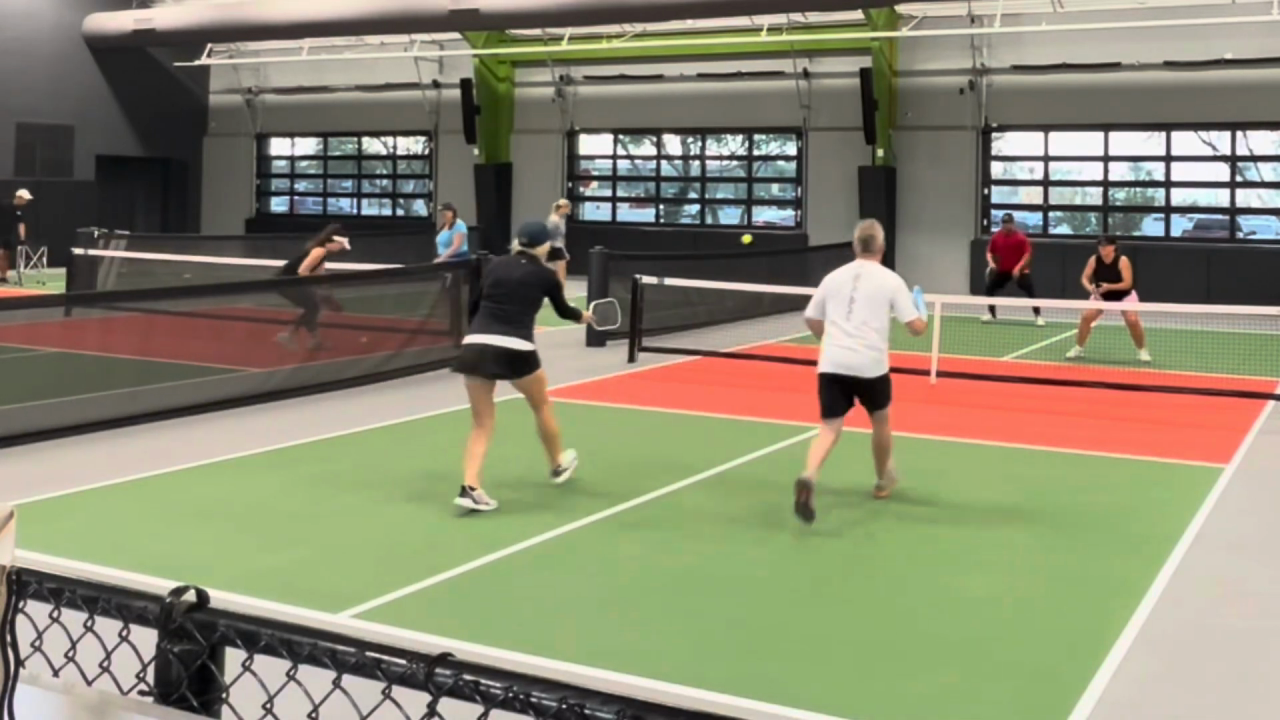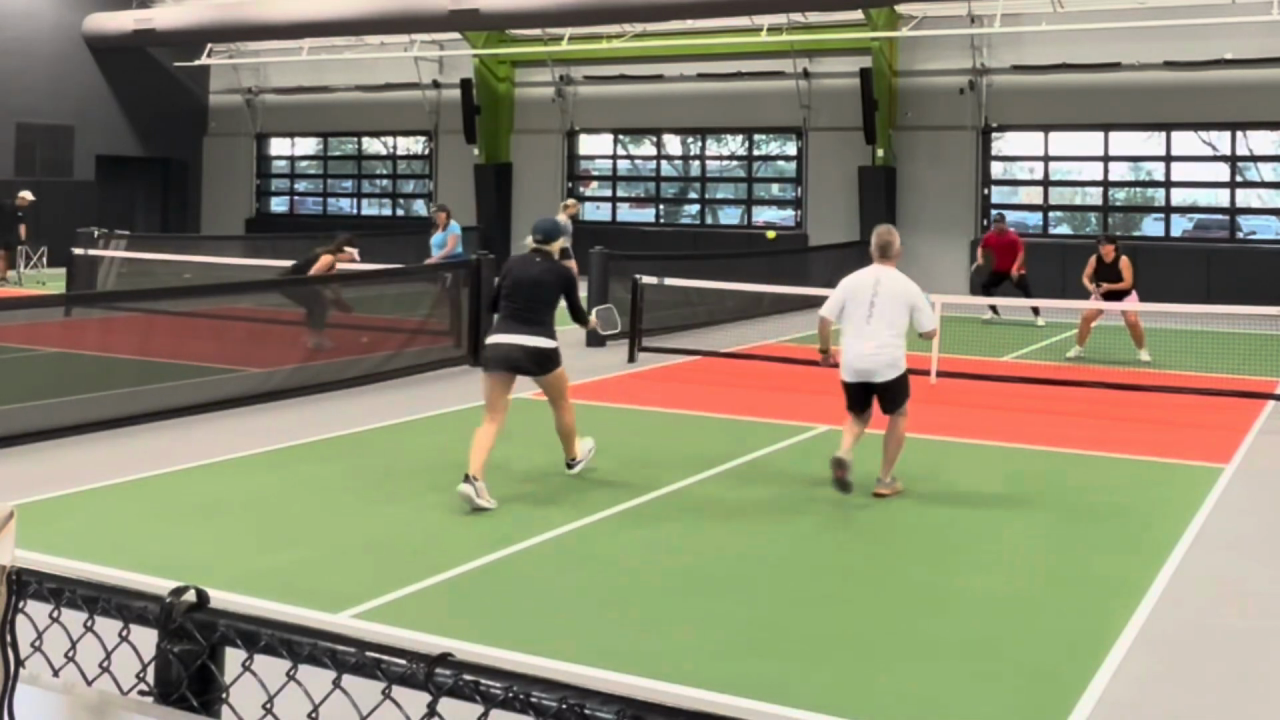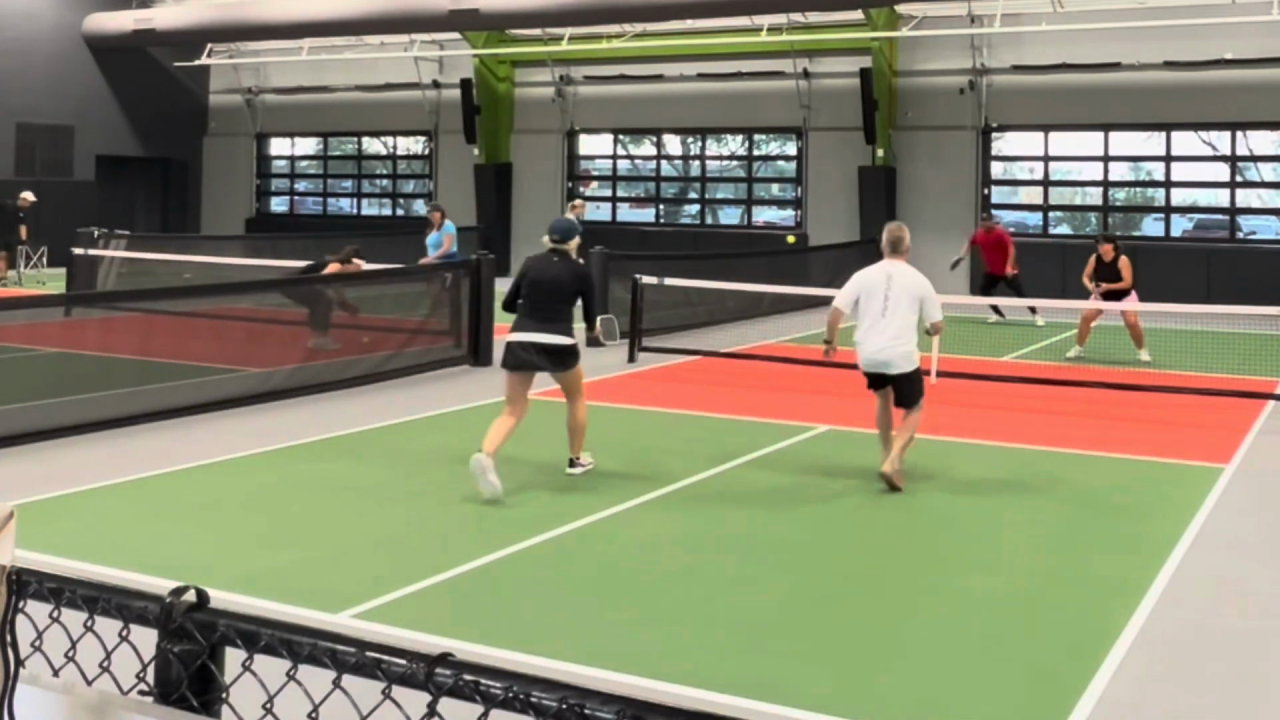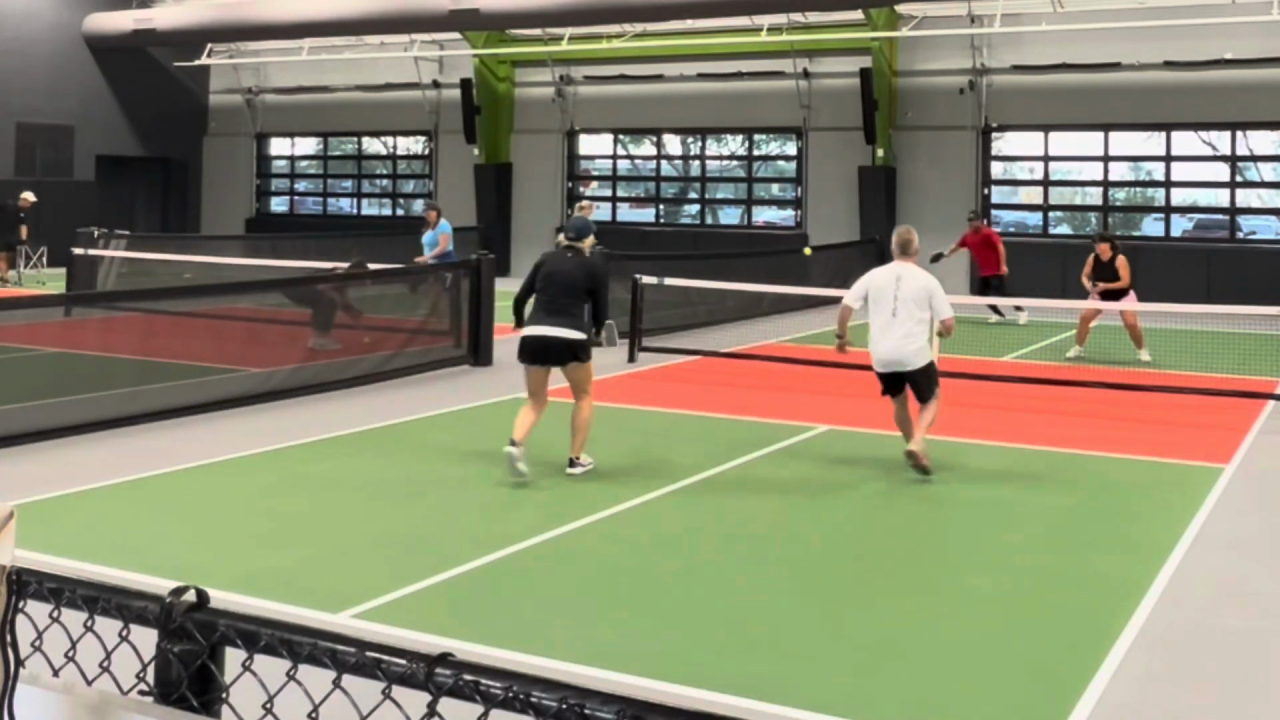
dt=0.1s
person 1, frame 1
left shoulder: (496, 265)
right shoulder: (546, 276)
left elbow: (474, 308)
right elbow: (563, 310)
right wrist: (582, 316)
left hip: (475, 346)
right hip: (514, 350)
left knee: (482, 422)
right knee: (542, 405)
left ankle: (470, 489)
right ankle: (558, 465)
person 1, frame 2
left shoulder: (513, 264)
right shoulder: (563, 273)
left elbow: (495, 305)
right elbow: (576, 312)
right wrist: (586, 321)
left hip: (499, 345)
right hip: (539, 347)
left knee: (493, 417)
right knee: (562, 401)
left ankle: (472, 479)
right ankle: (573, 457)
person 1, frame 3
left shoulder: (531, 263)
right shoulder: (580, 272)
left elbow: (508, 305)
right elbow: (590, 314)
right wrist: (592, 328)
left hip: (519, 342)
right hip: (558, 344)
left knee: (512, 412)
right knee: (576, 398)
left ankle: (485, 455)
right ankle: (577, 460)
person 1, frame 4
left shoulder: (546, 260)
right shoulder: (594, 269)
left elbow: (520, 300)
right elbow: (599, 313)
left wrist: (521, 326)
right wrist: (594, 332)
left hip: (534, 336)
right hip: (570, 338)
left knee: (535, 402)
right knee: (584, 396)
left ankle: (516, 443)
right ankle: (576, 459)
person 2, frame 1
left shoulder: (833, 277)
right shoulder: (891, 280)
left elbow: (811, 319)
right elbow: (917, 327)
right wrist: (920, 318)
left hip: (832, 363)
right hip: (870, 364)
left knee: (830, 429)
right knee: (880, 419)
left ankle: (809, 478)
right ankle: (882, 480)
person 2, frame 2
left shoulder: (851, 281)
right shoulder: (908, 287)
left elbow: (824, 319)
right elbow: (930, 332)
left wrist: (825, 349)
right wrist: (926, 334)
left hip: (852, 367)
right hip: (888, 365)
left knee: (857, 419)
right knee: (897, 417)
left ankle: (843, 455)
right ankle: (885, 479)
person 2, frame 3
left shoulder: (862, 276)
right shoulder: (919, 280)
left elbow: (836, 310)
right elbow: (937, 326)
left wrist: (829, 341)
right wrist: (929, 331)
left hip: (868, 357)
right hip: (902, 358)
left knee: (884, 396)
right knee: (913, 413)
left ankle: (889, 457)
right ankle: (891, 465)
person 2, frame 4
left shoulder: (872, 277)
right shoulder: (928, 281)
left elbow: (846, 307)
right elbow: (948, 323)
left wrist: (841, 336)
right wrist: (943, 332)
left hip: (882, 357)
right hip: (916, 356)
left knee: (899, 402)
right knee: (931, 405)
left ankle: (913, 445)
right ankle: (916, 445)
